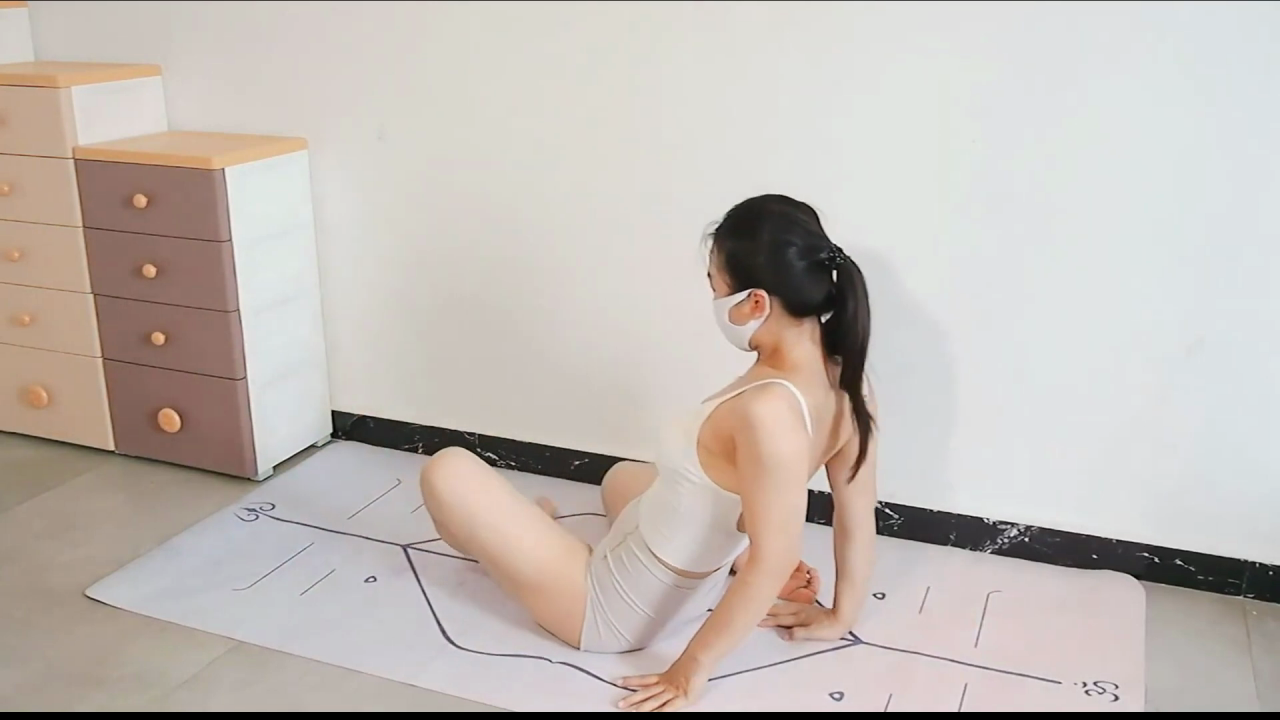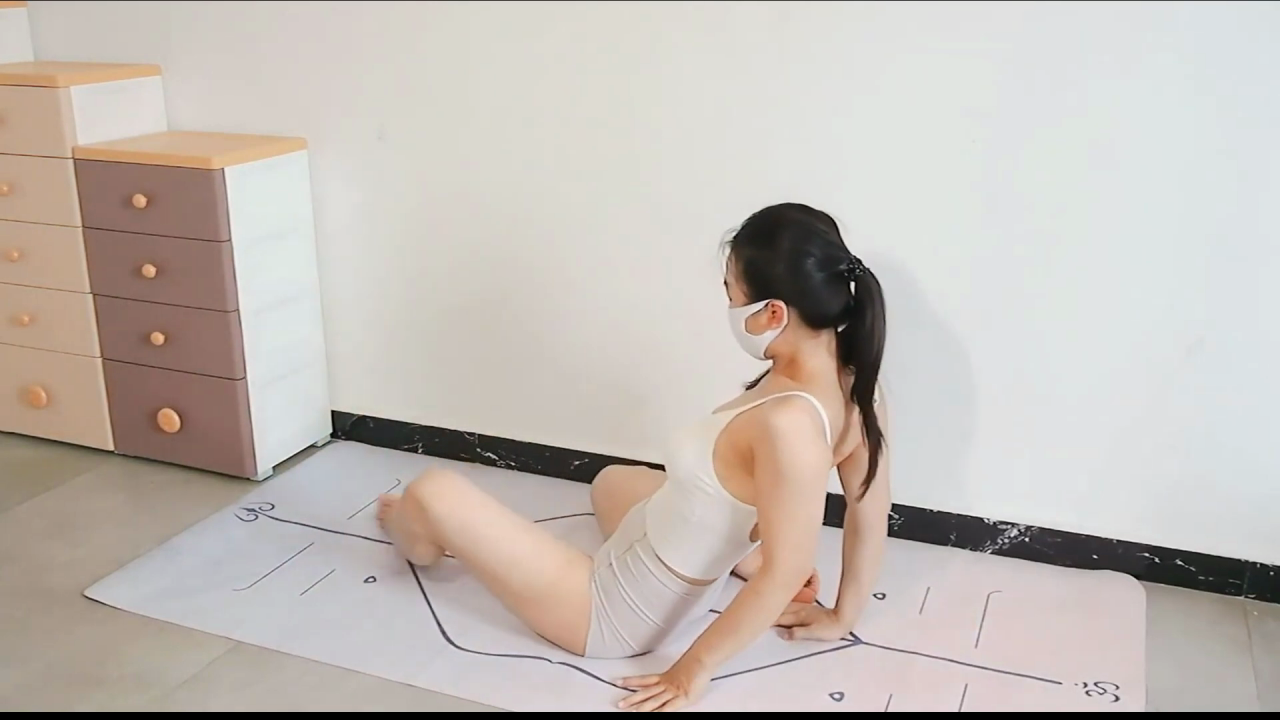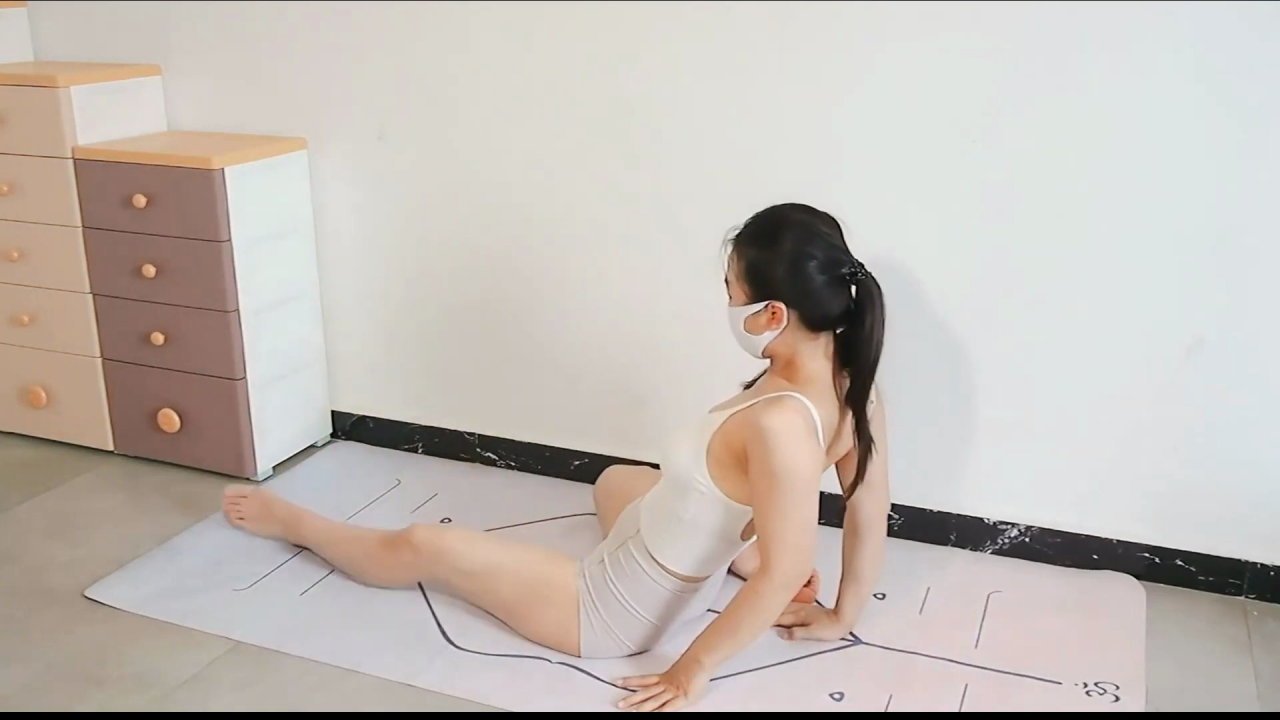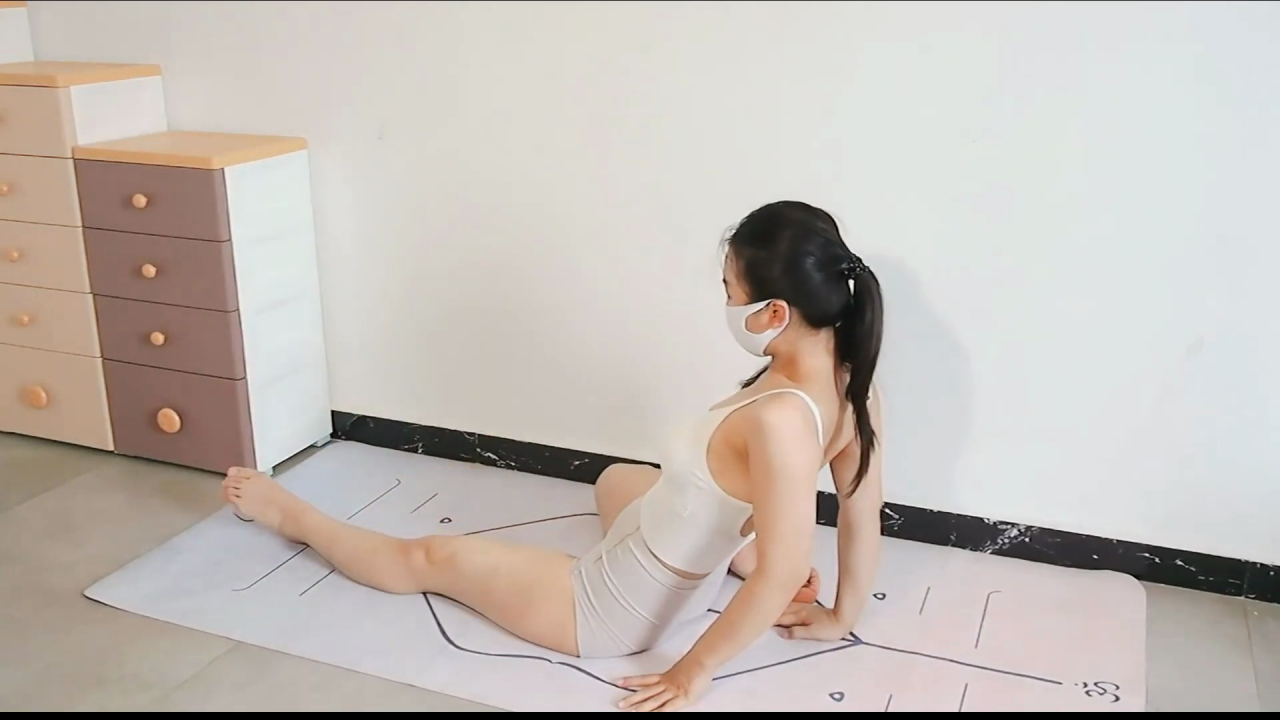
dt=0.3s
person 1, frame 1
left shoulder: (769, 411)
right shoulder: (841, 377)
left elbow: (773, 563)
right elbow: (857, 502)
left wrist: (692, 668)
right wrist: (839, 614)
left hip: (612, 608)
right hip: (687, 584)
left knee: (447, 472)
right knee: (624, 476)
left ankle: (488, 547)
person 1, frame 2
left shoulder: (789, 423)
right shoulder: (851, 383)
left elbow: (786, 573)
right elbow: (870, 510)
left wrist: (691, 671)
right wrist: (841, 616)
left hip: (614, 616)
right hip: (675, 584)
left knee: (434, 494)
right knee: (614, 481)
left ankle: (422, 544)
person 1, frame 3
left shoulder: (780, 424)
right shoulder: (849, 383)
left elbow: (785, 576)
right elbow: (870, 507)
left wrist: (693, 669)
right wrist: (841, 615)
left hip: (618, 613)
right hip: (688, 578)
left knee: (425, 547)
right knee: (617, 480)
left ankle: (291, 521)
person 1, frame 4
left shoulder: (780, 419)
right shoulder: (848, 380)
left elbow: (781, 577)
right elbow: (863, 511)
left wrist: (694, 670)
right wrist: (840, 615)
left hip: (617, 611)
right hip: (686, 580)
left knee: (432, 559)
right knee: (616, 479)
left ankle: (291, 515)
